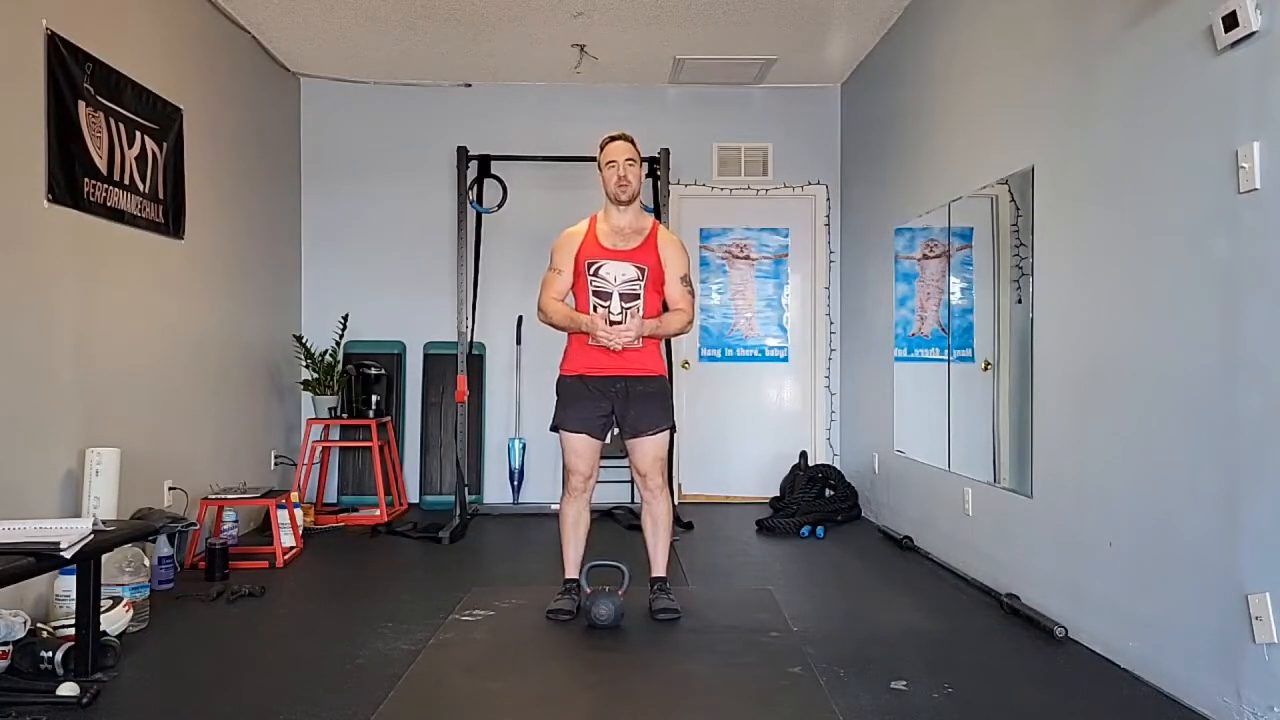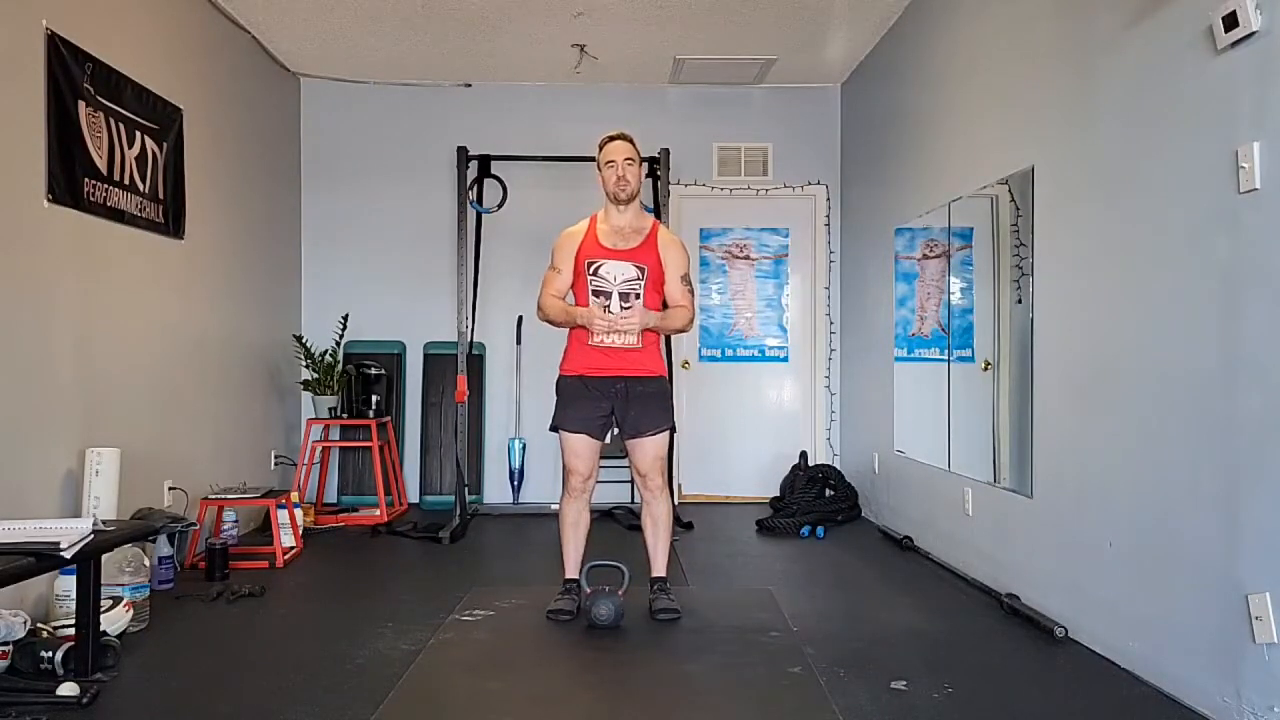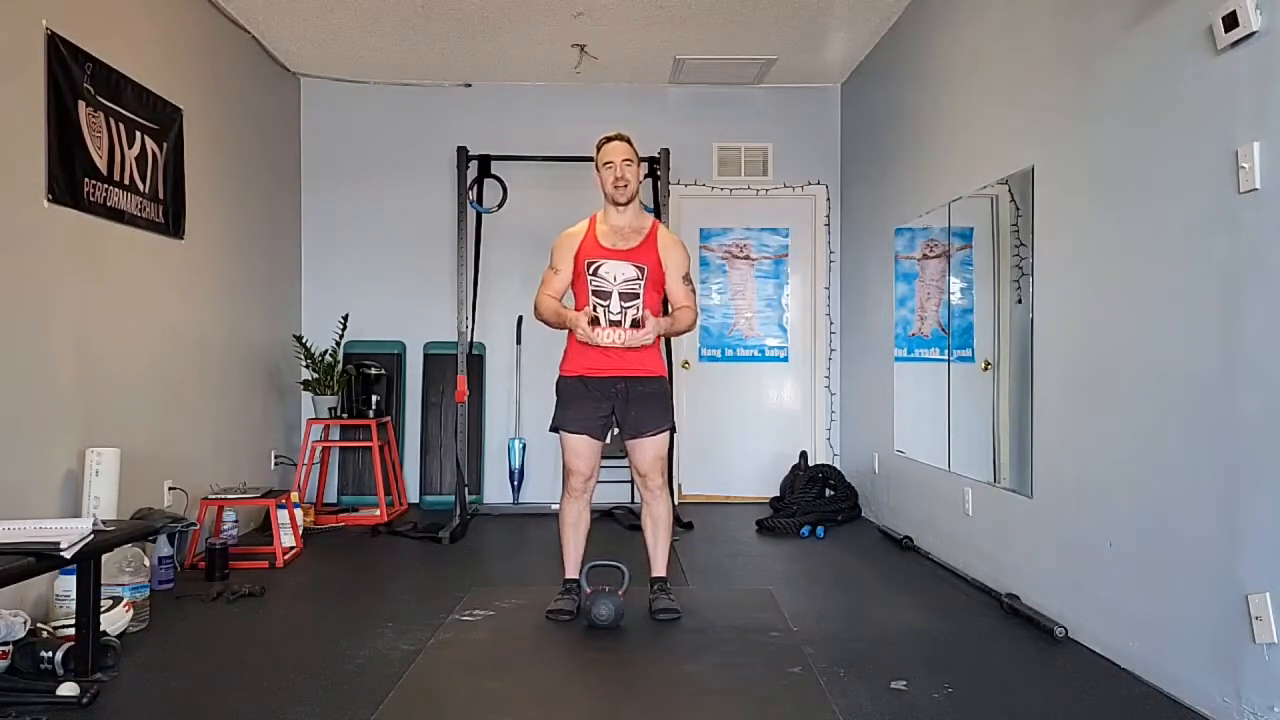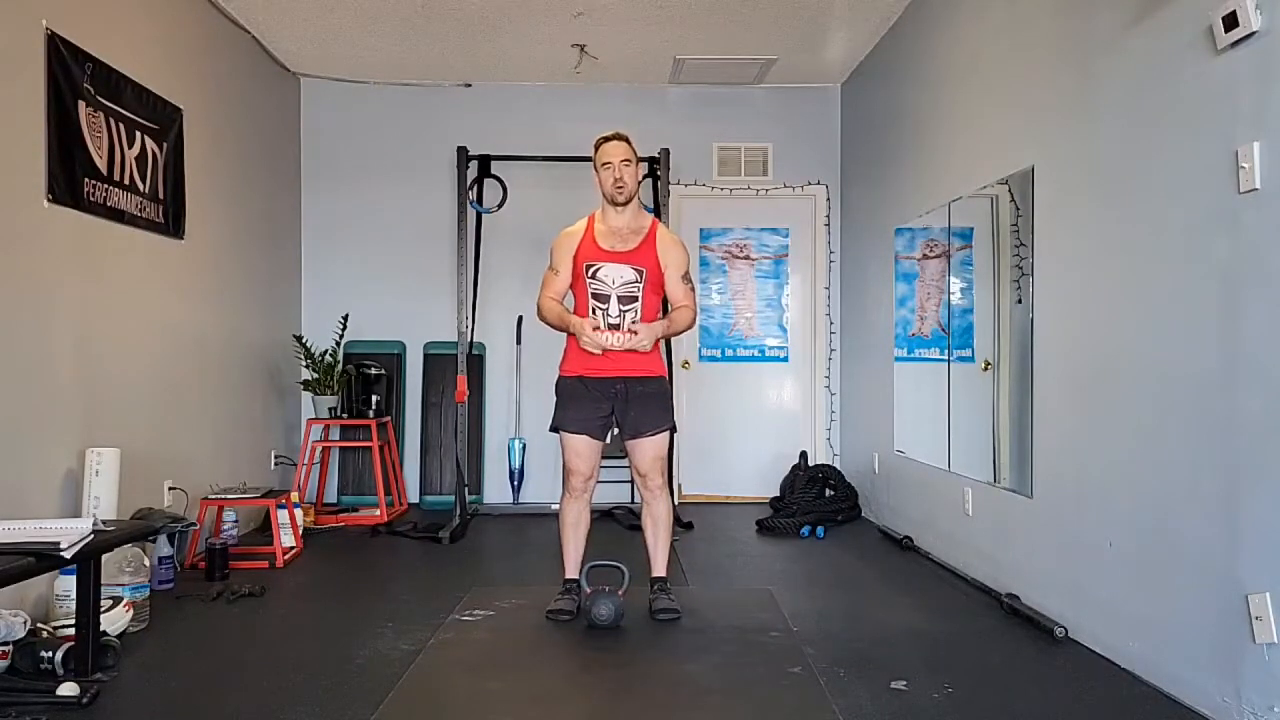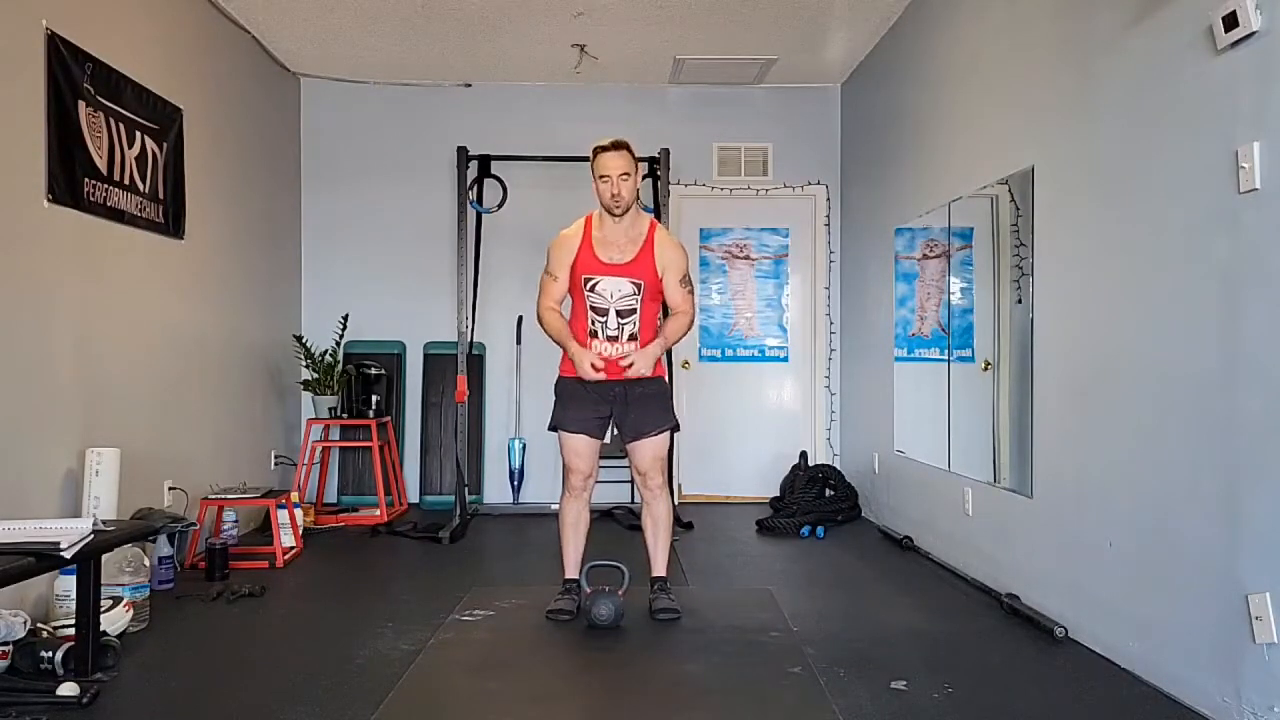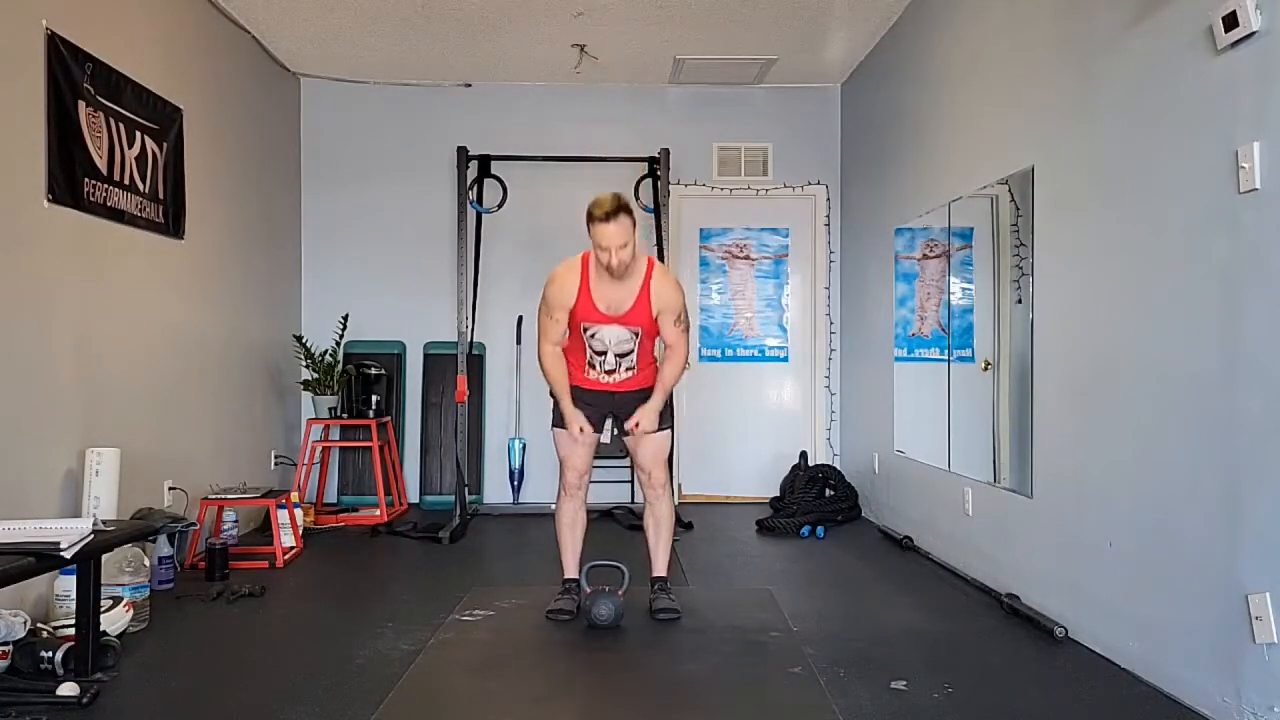
dt=0.2s
person 1, frame 1
left shoulder: (667, 244)
right shoulder: (573, 239)
left elbow: (684, 314)
right elbow: (547, 305)
left wrist: (642, 326)
right wrist: (587, 323)
left hip: (645, 379)
right hip: (582, 378)
left knee: (653, 481)
right knee: (577, 481)
left ankle: (659, 584)
right ankle: (570, 584)
person 1, frame 2
left shoulder: (667, 244)
right shoulder: (573, 239)
left elbow: (685, 313)
right elbow: (546, 303)
left wrist: (649, 317)
right wrist: (582, 314)
left hip: (645, 379)
right hip: (582, 377)
left knee: (653, 481)
right knee: (577, 481)
left ankle: (660, 584)
right ankle: (571, 584)
person 1, frame 3
left shoulder: (667, 243)
right shoulder: (573, 239)
left elbow: (688, 312)
right elbow: (543, 302)
left wrist: (662, 324)
right wrist: (569, 316)
left hip: (645, 379)
right hip: (582, 378)
left knee: (654, 481)
right knee: (577, 482)
left ankle: (660, 584)
right ankle: (570, 584)
person 1, frame 4
left shoulder: (666, 242)
right shoulder: (572, 239)
left elbow: (687, 309)
right elbow: (546, 303)
left wrist: (659, 327)
right wrist: (573, 323)
left hip: (644, 379)
right hip: (582, 379)
left knee: (653, 481)
right knee: (577, 482)
left ankle: (660, 584)
right ankle: (570, 584)
person 1, frame 5
left shoulder: (666, 246)
right shoulder: (569, 241)
left elbow: (683, 310)
right elbow: (547, 305)
left wrist: (655, 349)
right wrist: (574, 349)
left hip: (643, 379)
right hip: (581, 379)
left knee: (654, 481)
right knee: (577, 481)
left ankle: (659, 583)
right ankle: (570, 584)
person 1, frame 6
left shoulder: (663, 285)
right shoulder: (565, 281)
left elbow: (677, 348)
right elbow: (549, 344)
left wrist: (655, 407)
right wrist: (569, 410)
left hip: (642, 392)
right hip: (579, 391)
left knee: (656, 482)
right knee: (572, 482)
left ankle: (660, 585)
right ankle: (569, 584)
